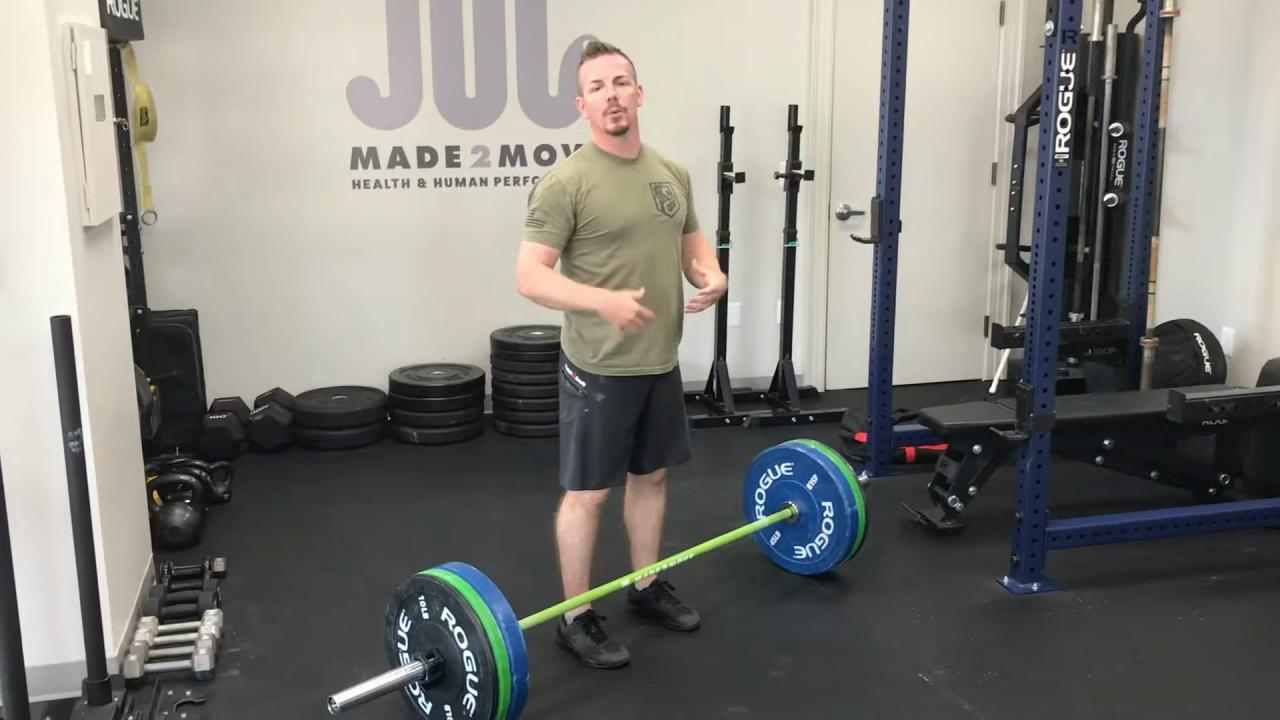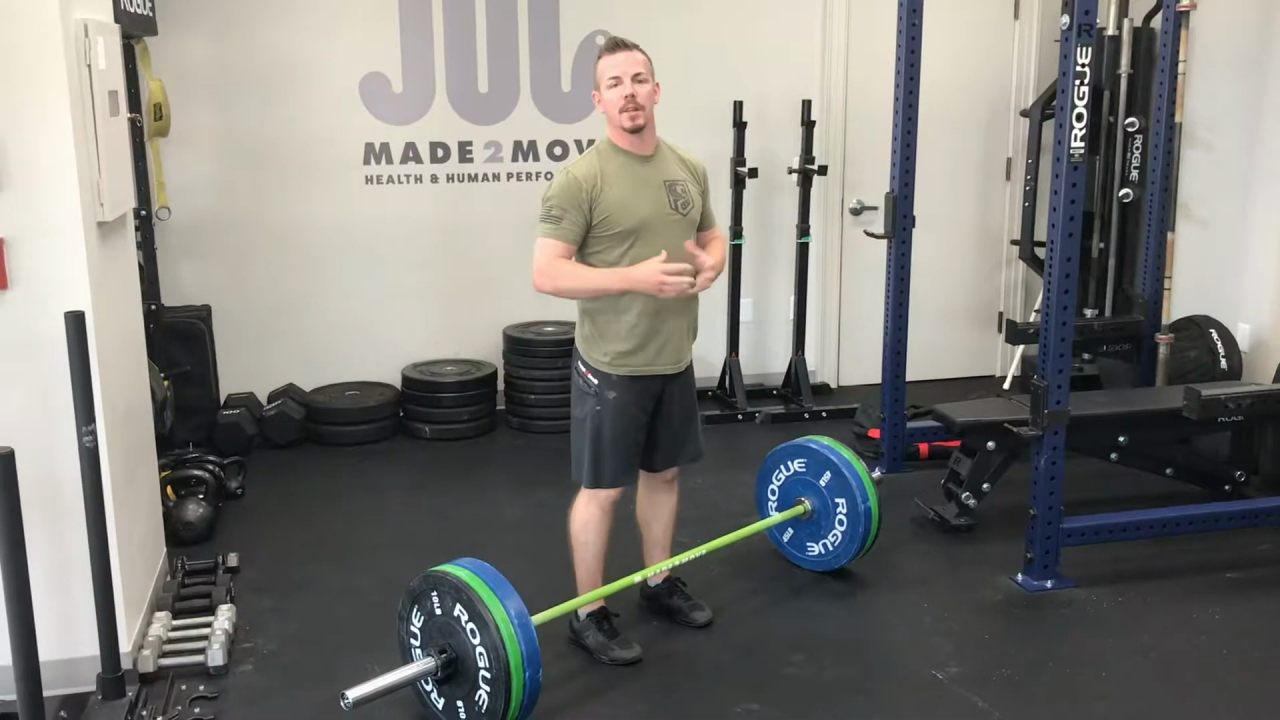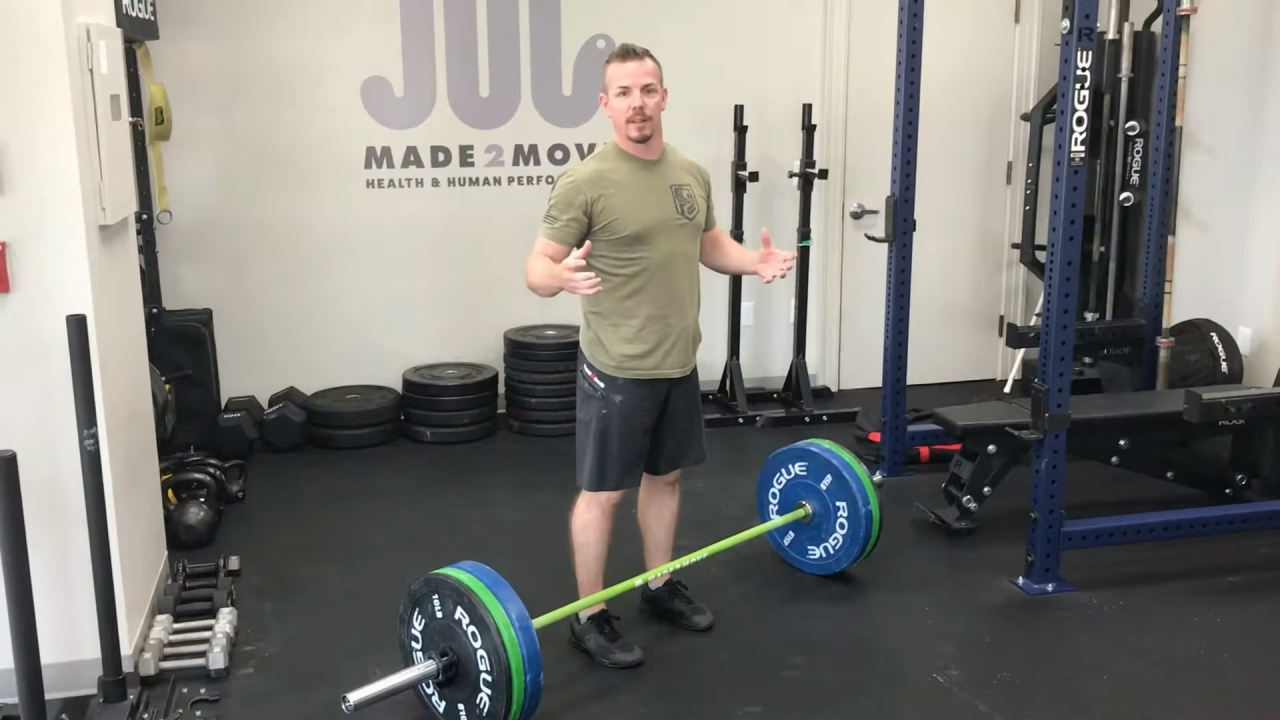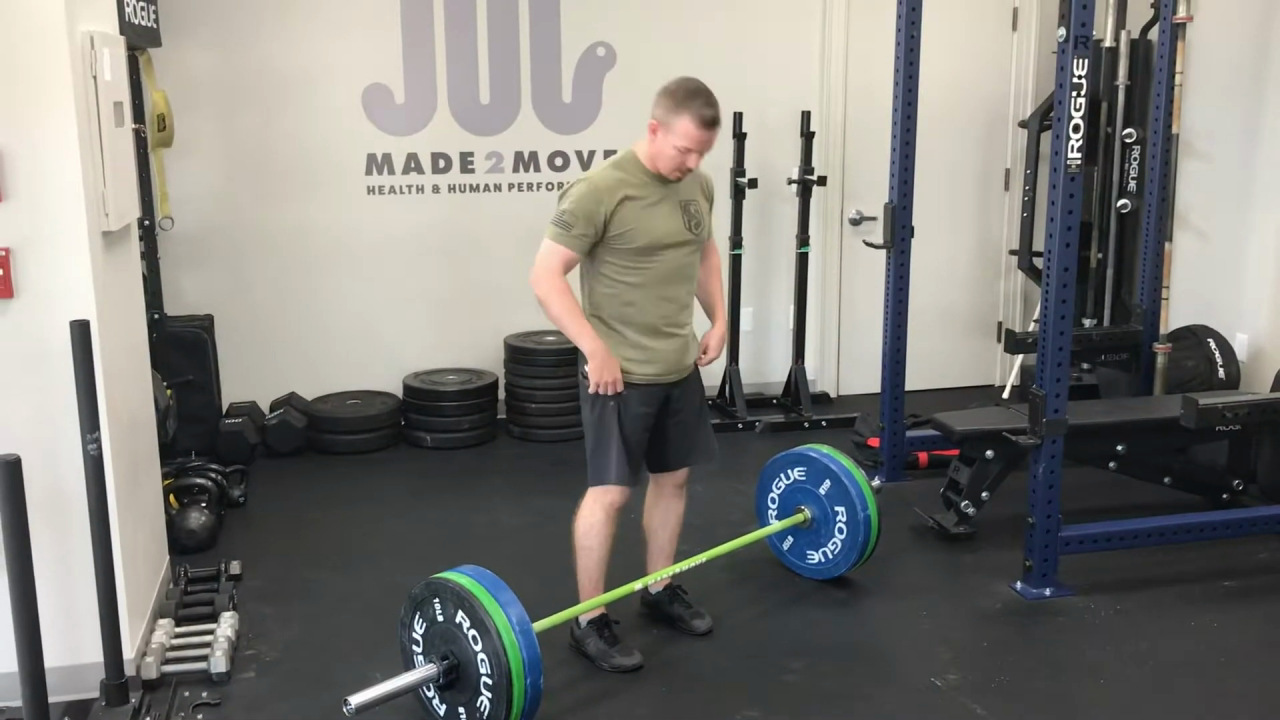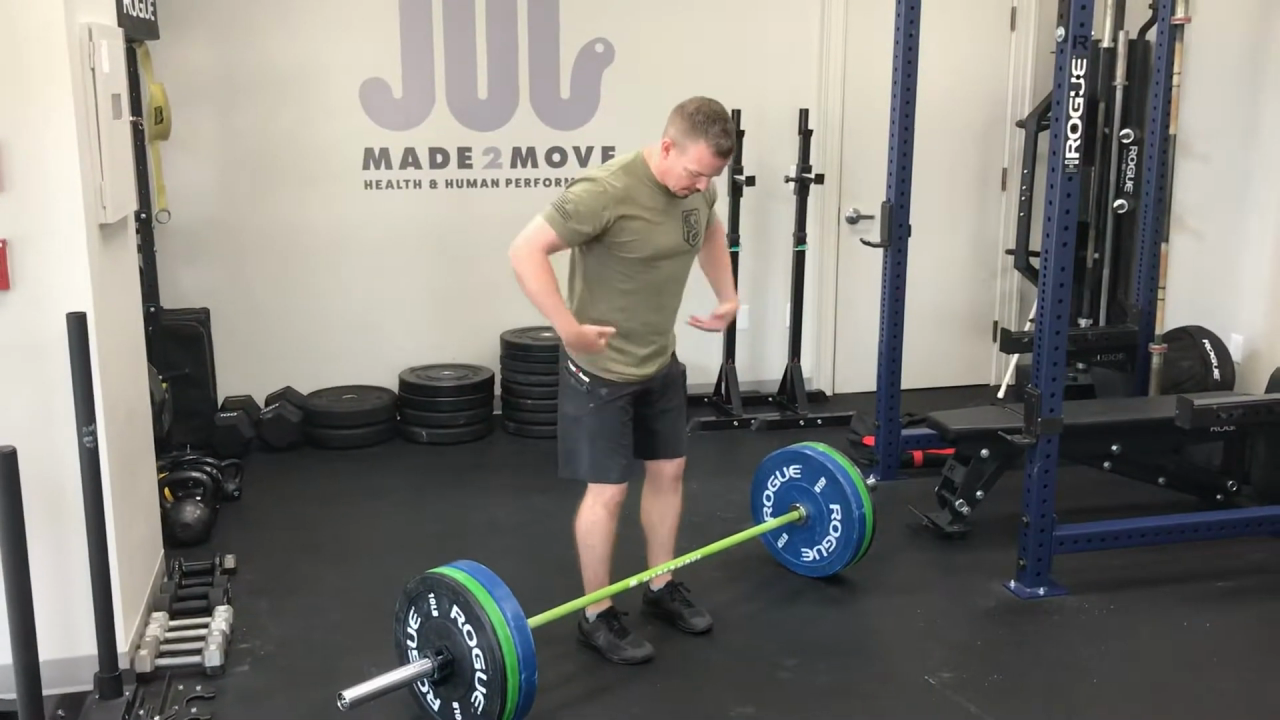
dt=1s
person 1, frame 1
left shoulder: (672, 173)
right shoulder: (566, 182)
left elbow: (691, 241)
right elbow: (530, 275)
left wrist: (712, 274)
right wrist: (604, 301)
left hip: (661, 361)
right hip: (599, 367)
left knee: (651, 475)
right knee: (588, 491)
left ankle: (647, 586)
right ankle: (576, 617)
person 1, frame 2
left shoulder: (688, 169)
right shoulder: (580, 178)
left elbow: (710, 240)
right elbow: (547, 273)
left wrist: (708, 269)
right wrist: (635, 278)
left hip: (675, 359)
right hip: (614, 365)
left knee: (663, 473)
right knee: (602, 489)
left ankle: (660, 584)
right ankle: (589, 614)
person 1, frame 3
left shoulder: (691, 174)
right shoulder: (585, 183)
left elbow: (710, 242)
right elbow: (538, 264)
left wrist: (755, 261)
right wrist: (563, 276)
left hip: (679, 362)
right hip: (617, 369)
left knee: (665, 476)
right knee: (603, 492)
left ankle: (660, 585)
right ankle: (590, 616)
person 1, frame 4
left shoulder: (698, 185)
right shoulder: (600, 190)
right elbow: (546, 275)
left wrist: (720, 321)
right wrist: (597, 350)
left hip: (679, 366)
right hip: (620, 372)
left knee: (672, 477)
right knee: (610, 491)
left ankle: (660, 589)
right ankle: (590, 622)
person 1, frame 5
left shoulder: (698, 189)
right shoulder: (607, 190)
right elbow: (525, 252)
left wrist: (726, 297)
right wrist: (568, 329)
left hip: (660, 362)
right hip: (601, 369)
left knee: (668, 471)
right knee: (607, 490)
left ankle: (661, 587)
right ankle: (596, 616)
